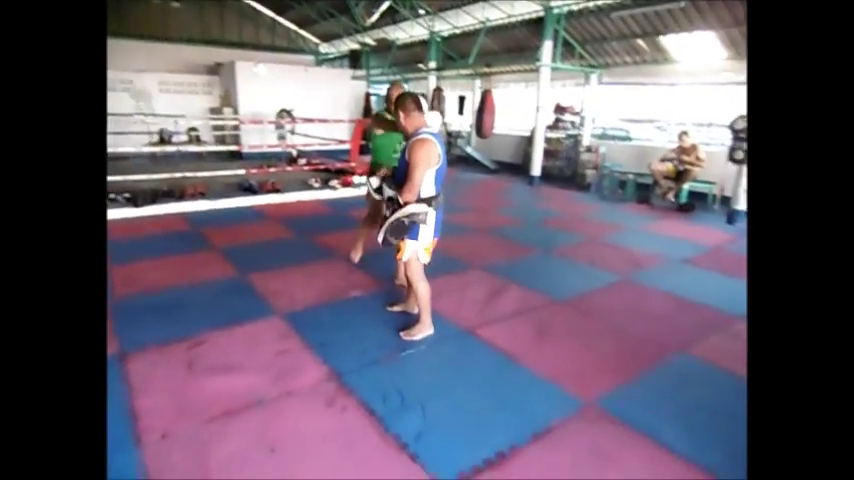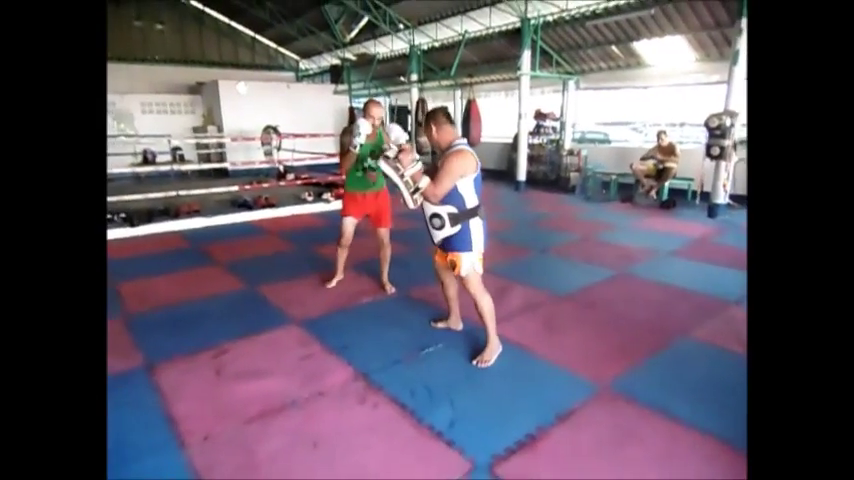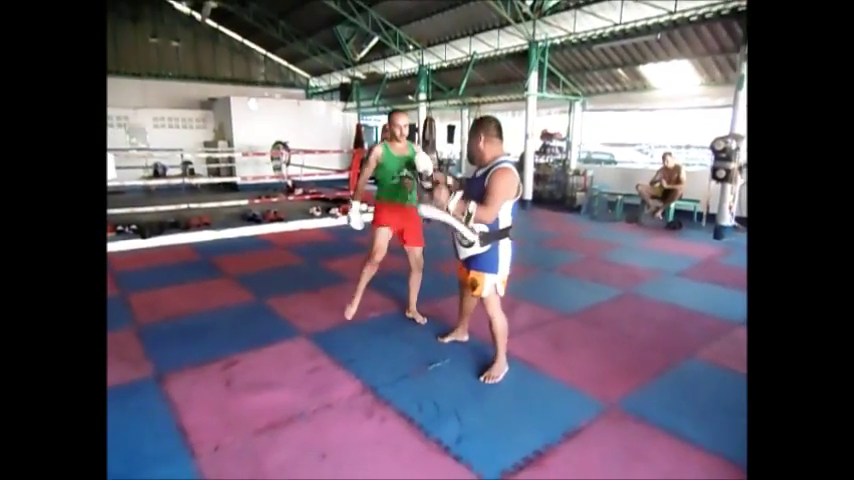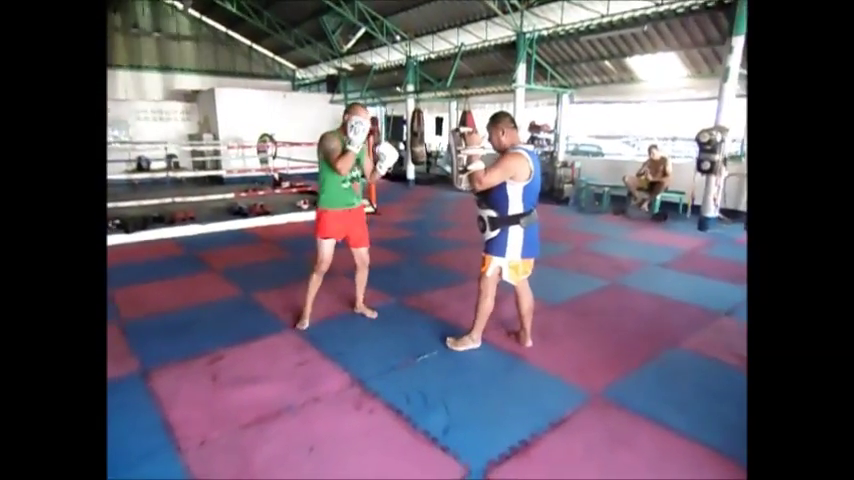
dt=1s
person 1, frame 1
left shoulder: (421, 144)
right shoulder: (430, 136)
left elbow: (411, 190)
left knee: (414, 269)
right knee: (411, 265)
left ankle: (425, 323)
right ankle: (411, 303)
person 1, frame 2
left shoulder: (459, 156)
right shoulder: (449, 153)
left elbow: (434, 194)
right elbow: (433, 186)
left wrist: (410, 168)
right wrist: (410, 167)
left hip: (465, 231)
right hip: (448, 230)
left knee: (473, 287)
right knee: (444, 273)
left ankle: (493, 342)
right ankle: (454, 319)
person 1, frame 3
left shoulder: (503, 173)
right shoulder: (485, 167)
left elbow: (486, 213)
right elbow: (472, 192)
left wrist: (449, 202)
right wrist: (450, 190)
left hip: (493, 250)
right hip: (477, 246)
left knee: (491, 307)
right knee: (467, 290)
left ankle: (501, 361)
right ankle: (461, 331)
person 1, frame 4
left shoulder: (513, 159)
right shoulder: (527, 155)
left elbow: (479, 183)
left wrist: (472, 149)
left hip: (509, 234)
right hip: (521, 231)
left knee: (486, 285)
right knee: (521, 283)
left ankle: (474, 336)
right ankle: (525, 334)
person 2, frame 1
right shoulder: (379, 119)
right elbow: (394, 127)
right hip: (382, 175)
right knee: (377, 215)
left ankle: (400, 275)
right ankle: (360, 242)
person 2, frame 2
left shoulder: (383, 134)
right shoulder: (349, 133)
right elbow: (345, 165)
right wrist: (356, 142)
left hip: (378, 194)
right hip: (354, 195)
left knee: (385, 241)
right knee: (345, 240)
left ankle: (385, 278)
right ankle: (339, 273)
person 2, frame 3
left shoulder: (415, 150)
right shoulder: (379, 150)
right elbow: (363, 180)
left wrist: (428, 172)
right wrist: (354, 207)
left hip: (410, 211)
right hip: (386, 207)
left knee: (417, 263)
right knee: (377, 255)
left ankle: (412, 308)
right ankle: (356, 299)
person 2, frame 4
left shoulder: (358, 144)
right shoulder: (329, 139)
left elbow: (371, 176)
right elbow: (341, 168)
left wrist: (385, 164)
right wrist: (355, 142)
left hip: (355, 211)
right hip: (330, 213)
left knee: (363, 262)
right knee: (322, 265)
left ankle: (360, 304)
right ankle: (307, 310)
